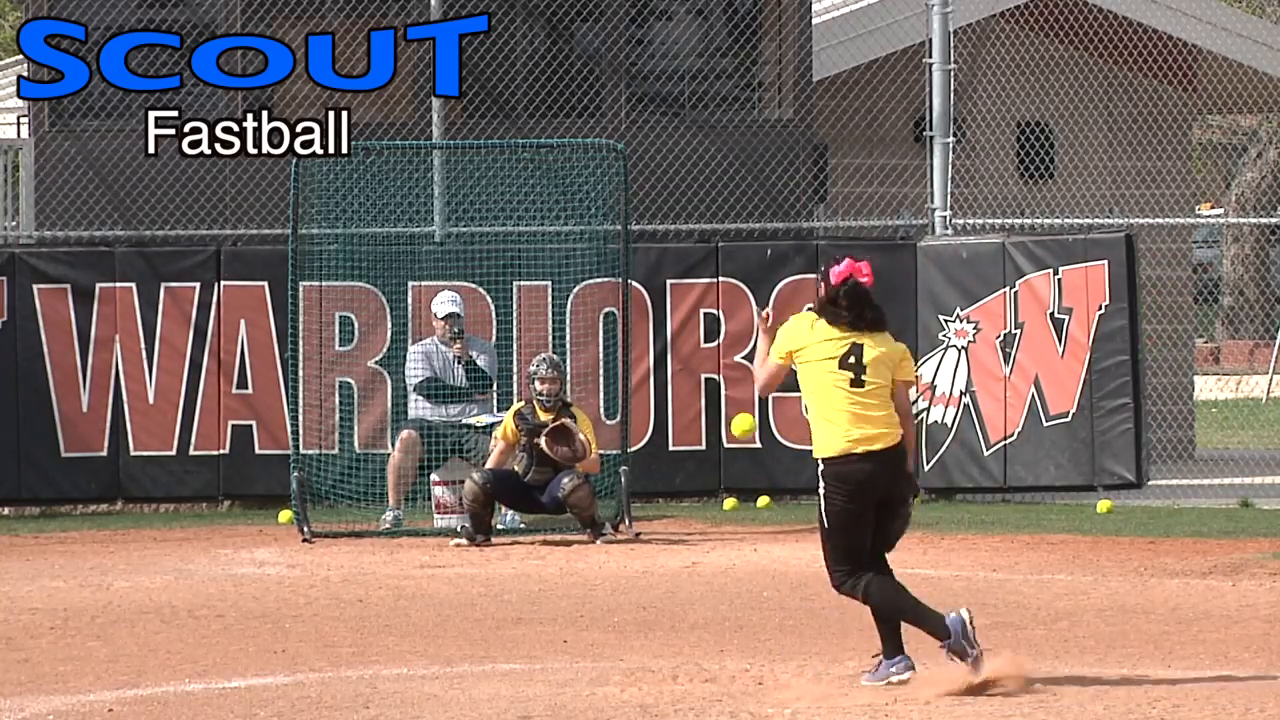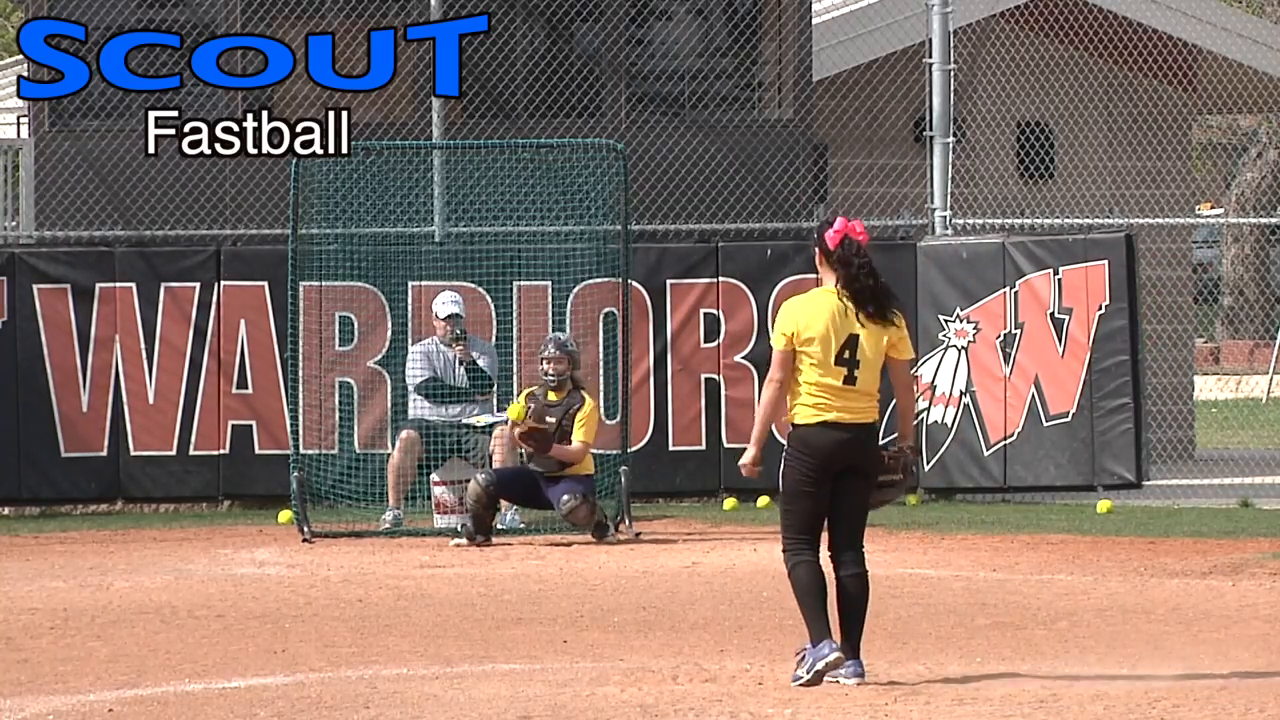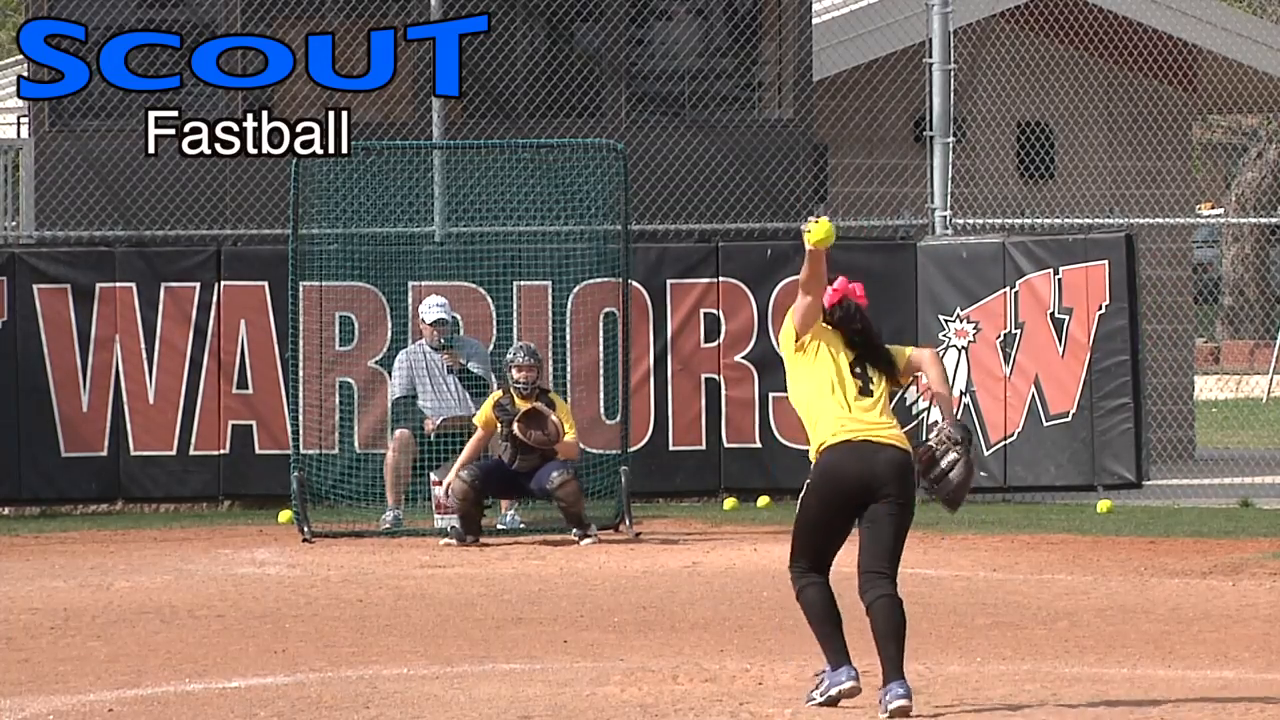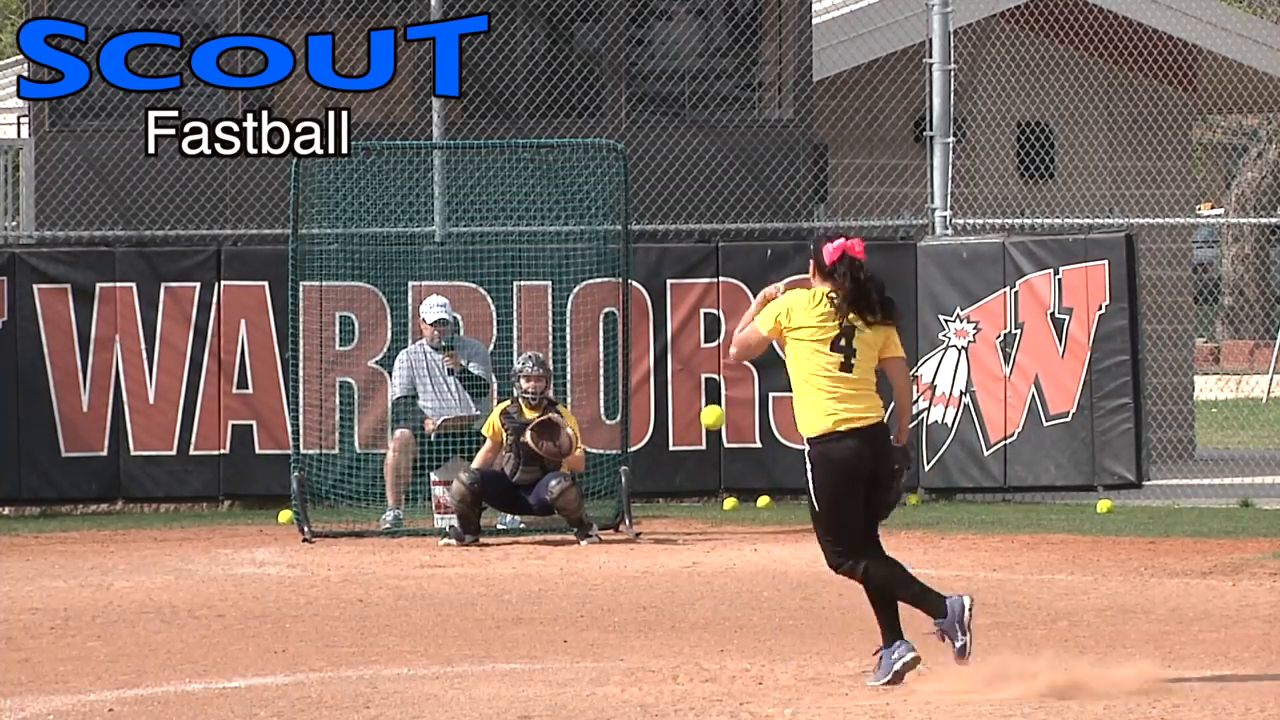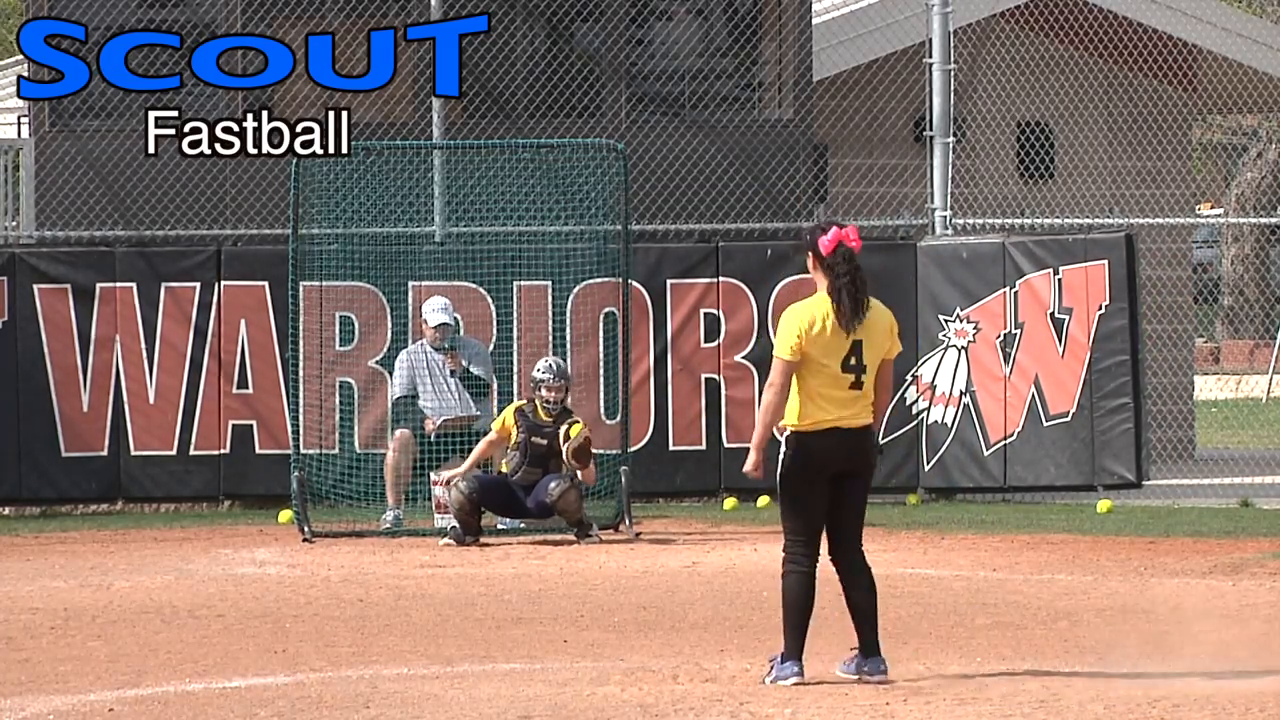
dt=0.7s
person 1, frame 1
left shoulder: (801, 329)
right shoulder: (888, 343)
left elbow: (763, 383)
right elbow: (907, 417)
left wrist: (765, 337)
right wrist: (908, 476)
left hip: (844, 469)
right hip: (891, 460)
left knee: (851, 572)
right knee: (869, 558)
left ankle: (945, 628)
right ankle: (893, 658)
person 1, frame 2
left shoulder: (797, 310)
right shoulder: (885, 314)
left elbow: (776, 383)
right elbow: (903, 387)
left wrist: (754, 445)
right wrist: (906, 440)
left hip: (812, 438)
right hip: (862, 439)
left knee: (800, 546)
right knee: (849, 551)
left ankle: (821, 646)
right ankle: (851, 659)
person 1, frame 3
left shoulder: (802, 339)
right shoulder: (882, 355)
left elbow: (807, 291)
right elbow: (927, 359)
left wrist: (813, 253)
right wrist: (948, 424)
left hip: (840, 462)
right hip: (893, 464)
left knee: (807, 573)
right knee: (878, 583)
left ankle: (840, 669)
person 1, frame 4
left shoulder: (791, 305)
right shoulder: (876, 314)
left elbow: (738, 350)
right elbow: (903, 384)
left wrist: (760, 303)
right wrist: (900, 441)
left hip: (831, 449)
right hip: (876, 439)
left knee: (849, 557)
right knee: (865, 545)
left ankle: (943, 608)
right ankle: (895, 646)
person 1, frame 5
left shoulder: (801, 316)
right shoulder: (881, 316)
left elbow: (777, 387)
right elbow: (884, 389)
left wrist: (756, 448)
left hip: (809, 442)
right hip: (858, 443)
left knee: (800, 552)
right knee: (848, 548)
left ankle: (791, 661)
right ankle: (870, 656)
person 2, frame 1
left shoulder: (482, 348)
right shoulder: (419, 351)
left elbow: (484, 388)
right elbow: (428, 389)
left wrist: (467, 359)
right wrist: (471, 395)
left hip: (473, 428)
right hip: (429, 425)
right knee: (406, 439)
right ankle: (393, 510)
person 2, frame 2
left shoulder: (482, 348)
right shoulder: (420, 351)
left elbow: (485, 388)
right elbow: (429, 390)
left wrist: (469, 360)
right wrist: (471, 394)
left hip: (474, 426)
right hip: (431, 425)
left knee: (504, 437)
right knee: (406, 438)
right ankle: (394, 511)
person 2, frame 3
left shoulder: (473, 349)
right shoulder: (407, 356)
left elbow: (482, 390)
right elbow: (400, 404)
left wrist: (458, 367)
right wrist: (422, 420)
left hip: (470, 428)
right hip: (426, 430)
right knee: (401, 437)
right ankle: (393, 511)
person 2, frame 4
left shoulder: (474, 349)
right shoulder: (408, 357)
left elbow: (482, 391)
right elbow: (401, 404)
left wrist: (460, 369)
right wrist: (422, 420)
left hip: (473, 428)
right hip: (430, 431)
right knee: (401, 438)
right ankle: (393, 511)
person 2, frame 5
left shoulder: (475, 349)
right shoulder: (409, 356)
left elbow: (483, 392)
right elbow: (401, 403)
left wrist: (461, 371)
right wrist: (422, 420)
left hip: (473, 429)
right hip: (429, 431)
right knee: (401, 438)
right ankle: (393, 510)
person 3, frame 1
left shoulder: (575, 418)
right shoulder: (518, 413)
left elbow: (595, 467)
right elbow: (502, 451)
left wrist: (581, 457)
right wrist: (480, 487)
left hip: (558, 490)
right hip: (523, 487)
left knee: (575, 482)
right knee: (477, 481)
left ankle: (595, 528)
right ankle: (478, 532)
person 3, frame 2
left shoulder: (583, 404)
right shoulder: (529, 396)
left elbow: (580, 452)
right elbow: (513, 440)
left wrist: (546, 448)
right wrist: (515, 430)
left hip: (571, 476)
right hip: (533, 475)
left knee: (575, 511)
right knee: (481, 484)
left ankle: (598, 520)
right ankle: (479, 532)
person 3, frame 3
left shoulder: (553, 403)
right shoulder: (497, 402)
left elbow: (574, 451)
right elbow: (480, 438)
left wrist: (554, 440)
right wrist: (454, 471)
left hip: (543, 468)
right hip: (509, 470)
left knee: (563, 478)
right knee: (465, 478)
left ankle: (582, 528)
right ankle: (467, 532)
person 3, frame 4
left shoulder: (560, 415)
right shoulder: (504, 412)
left elbow: (580, 466)
right elbow: (489, 451)
left wrist: (564, 453)
right wrist: (466, 483)
left hip: (544, 491)
right hip: (510, 487)
left knee: (560, 485)
right knee: (465, 482)
left ankle: (584, 529)
right ankle: (467, 532)
person 3, frame 5
left shoulder: (571, 425)
right shoulder: (517, 411)
left elbow: (589, 479)
right elbow: (491, 441)
left wrist: (583, 465)
right wrist: (463, 470)
left hip: (543, 496)
right hip: (509, 487)
left knee: (562, 487)
right knee: (461, 491)
left ankle: (583, 529)
right ankle: (468, 532)
